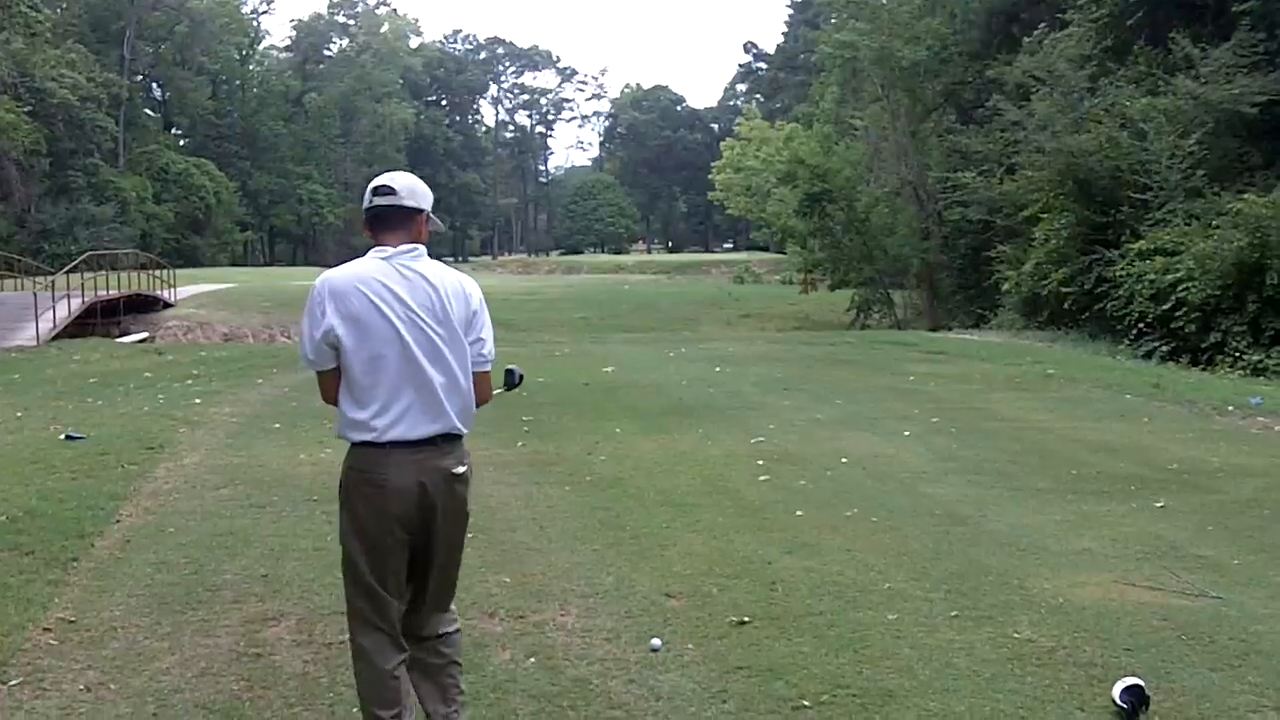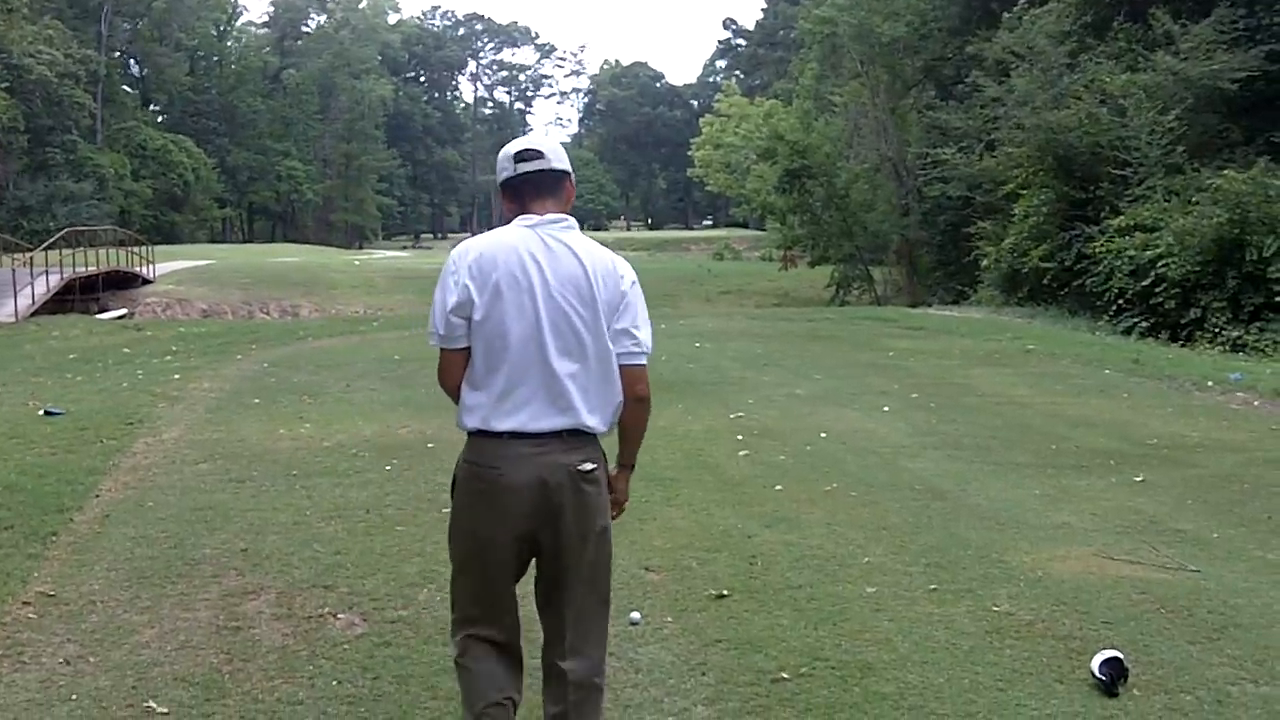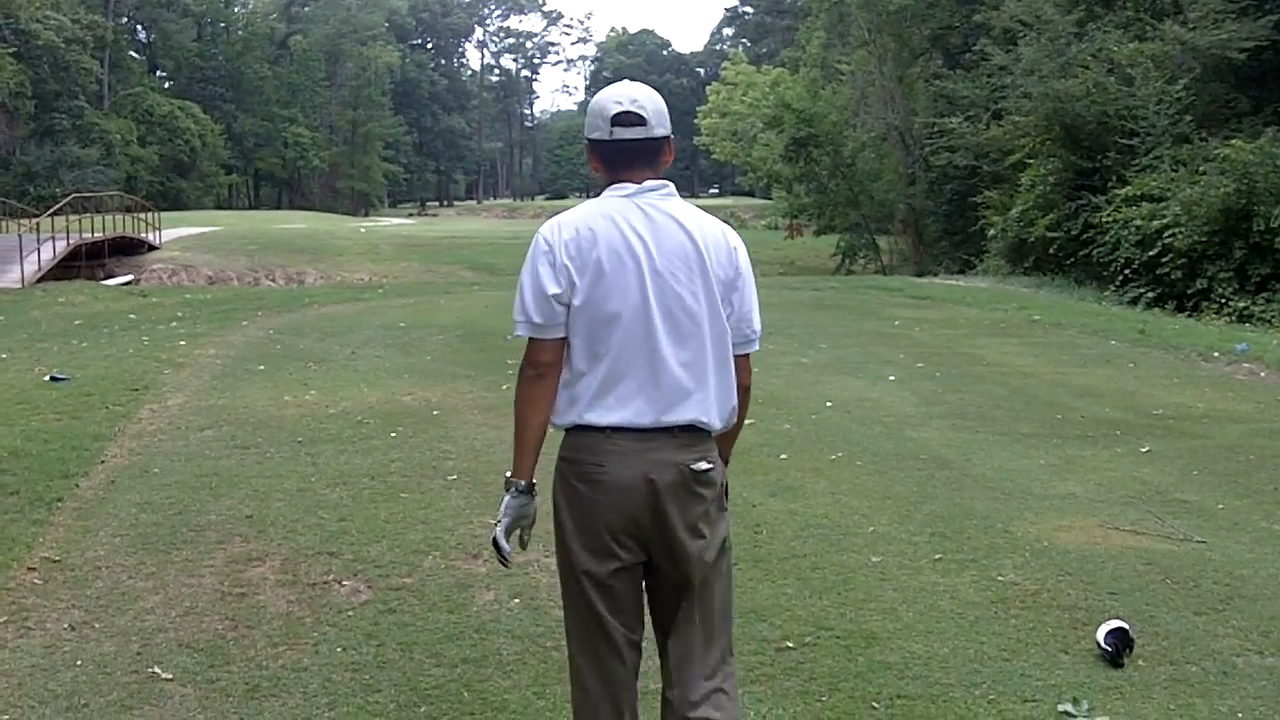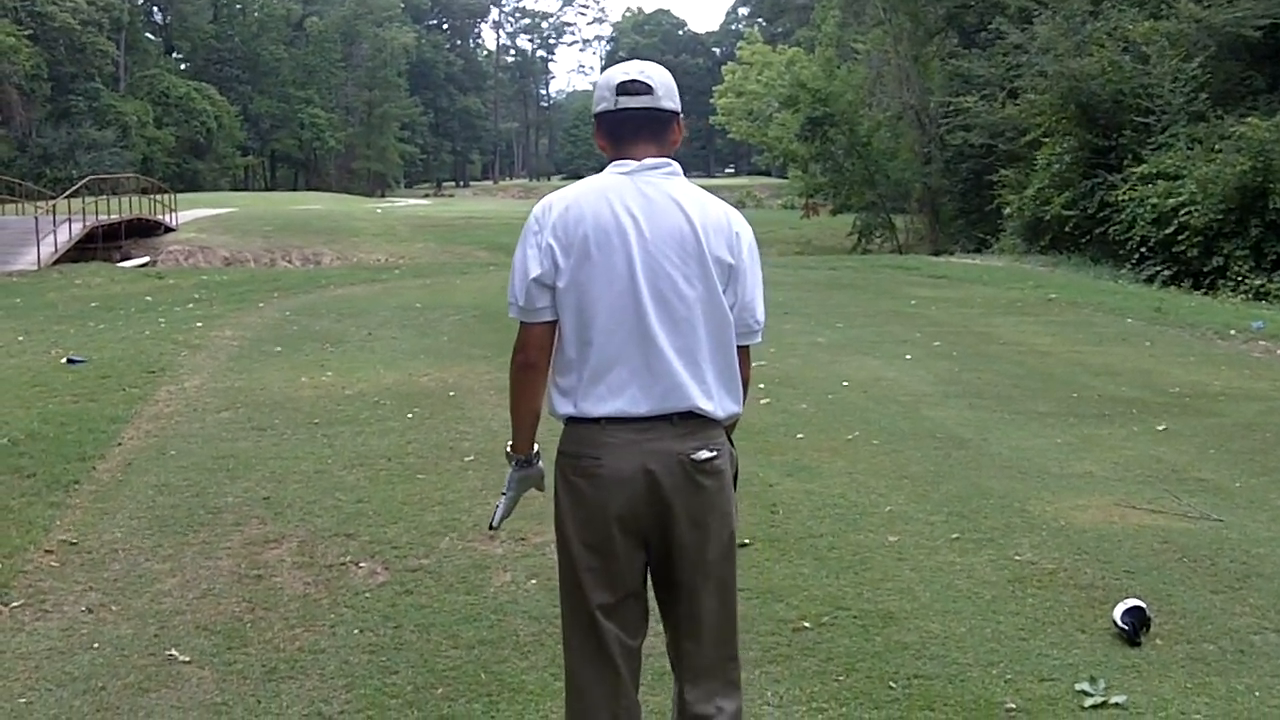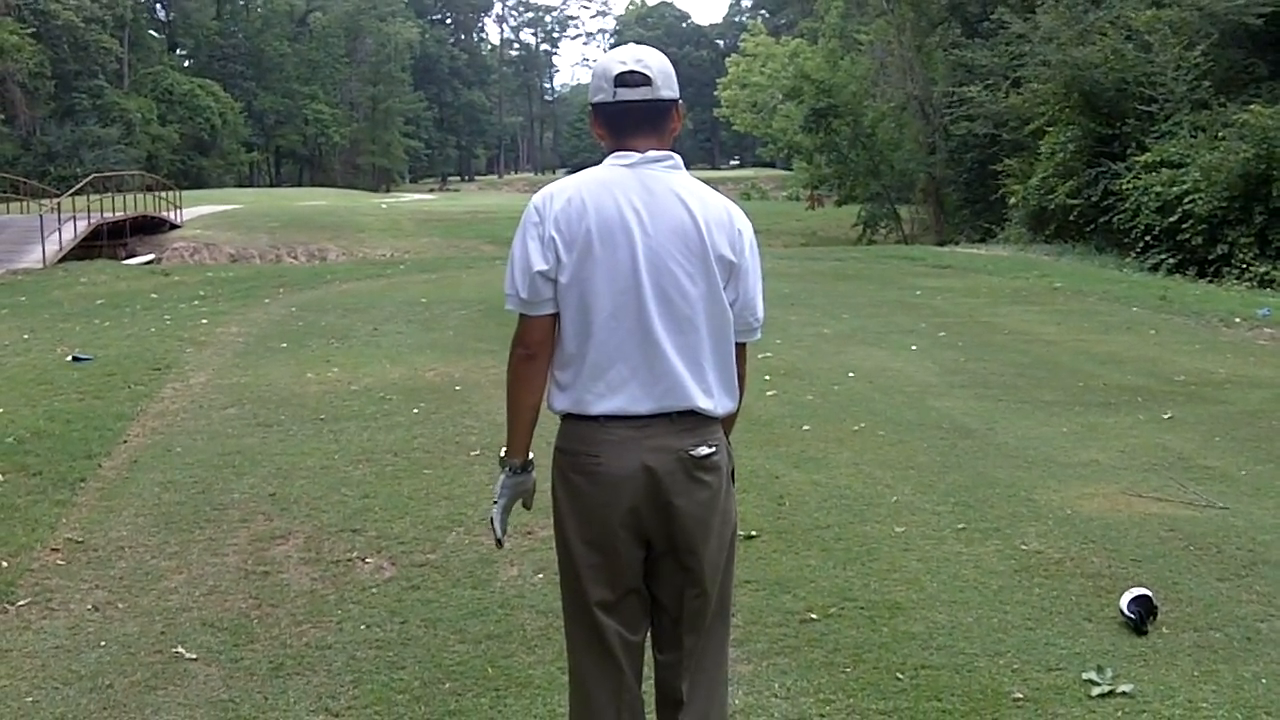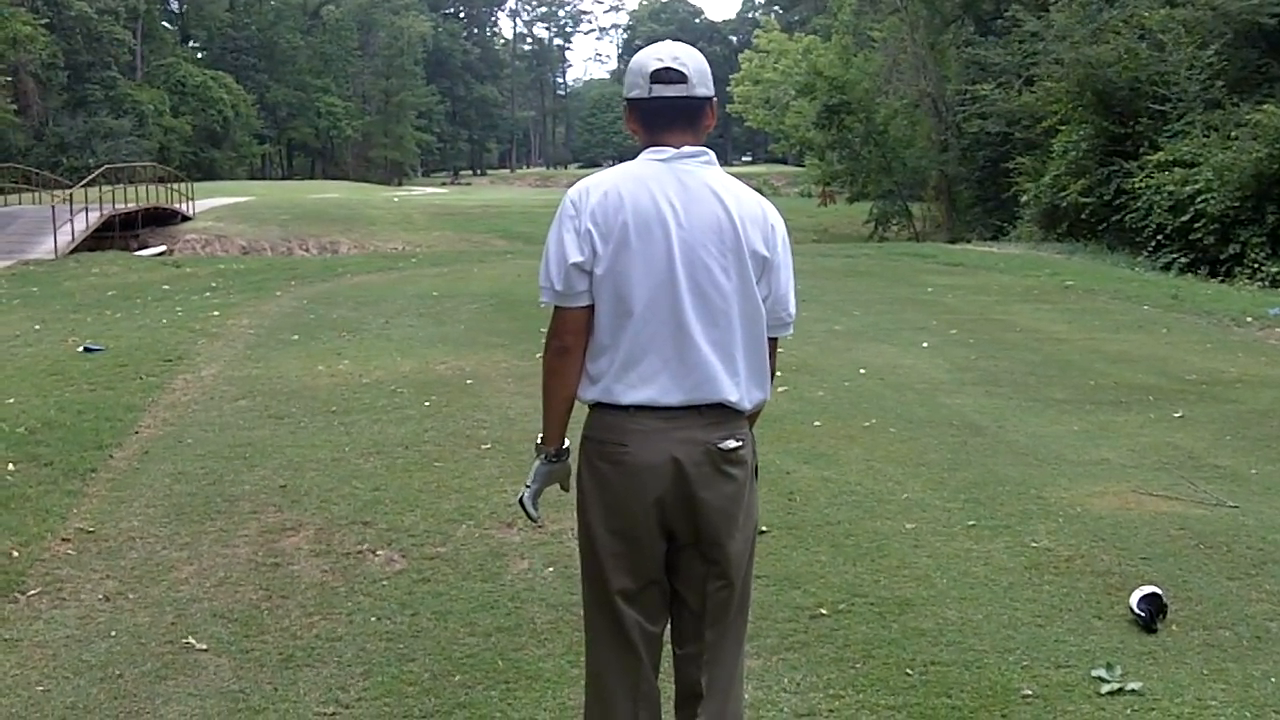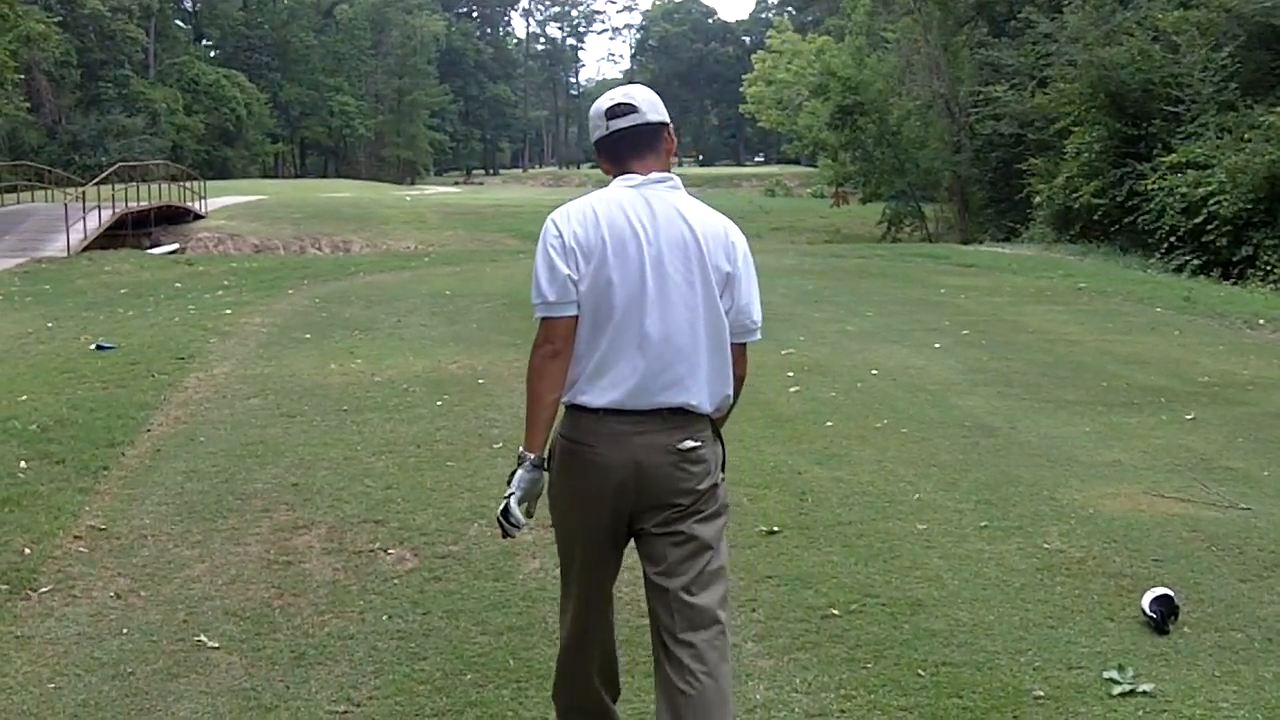
dt=0.7s
person 1, frame 1
left shoulder: (333, 287)
right shoulder: (460, 286)
left elbow: (331, 391)
right elbow: (481, 391)
left hip: (375, 470)
right hip: (447, 466)
left knee: (378, 621)
right knee: (433, 613)
person 1, frame 2
left shoulder: (471, 257)
right shoulder: (611, 268)
left elbow: (451, 374)
right elbow: (636, 390)
right wrist: (624, 468)
left hip: (492, 465)
right hip: (578, 466)
left knee: (484, 632)
right knee: (578, 642)
person 1, frame 3
left shoulder: (564, 236)
right shoulder: (719, 239)
left elbow: (542, 368)
right elbow: (740, 378)
left wrist: (521, 481)
left hip: (597, 465)
right hip: (690, 464)
left knee: (606, 653)
right knee: (700, 660)
person 1, frame 4
left shoulder: (556, 215)
right shoulder: (723, 220)
left elbow: (532, 352)
right elbow: (740, 357)
left wrist: (521, 453)
left hip: (595, 455)
right hip: (695, 453)
left knee: (602, 649)
right knee: (704, 650)
person 1, frame 5
left shoulder: (556, 206)
right shoulder: (723, 215)
left elbow: (533, 346)
right elbow: (736, 355)
left wrist: (515, 461)
left hip: (593, 453)
right hip: (694, 452)
left knee: (604, 647)
right knee: (694, 646)
person 1, frame 6
left shoulder: (592, 200)
right shoulder: (756, 211)
left elbow: (567, 339)
right elbow: (766, 349)
left wrist: (551, 448)
left hip: (619, 443)
right hip: (719, 446)
left knee: (622, 640)
right knee: (713, 642)
person 1, frame 7
left shoulder: (572, 222)
right shoulder: (721, 231)
left elbow: (554, 348)
right elbow: (736, 363)
left wrist: (531, 458)
left hip: (592, 442)
right hip: (685, 448)
left knee: (587, 603)
right knee: (696, 630)
